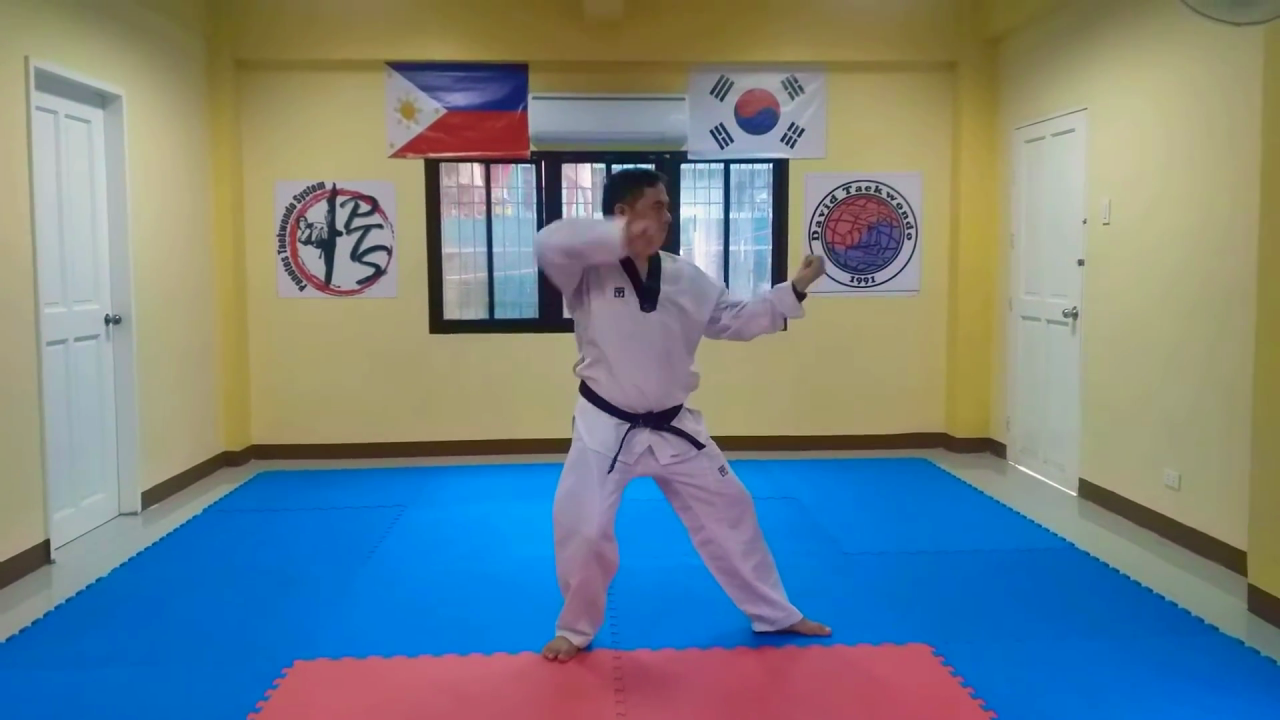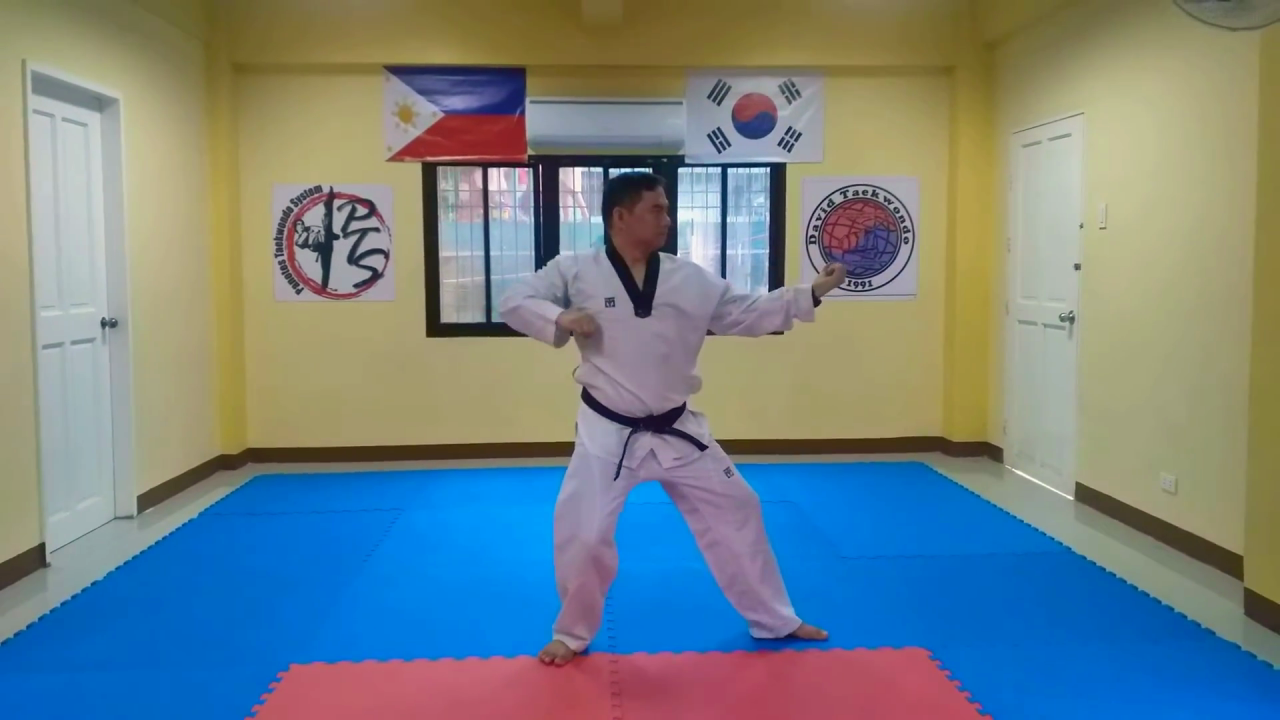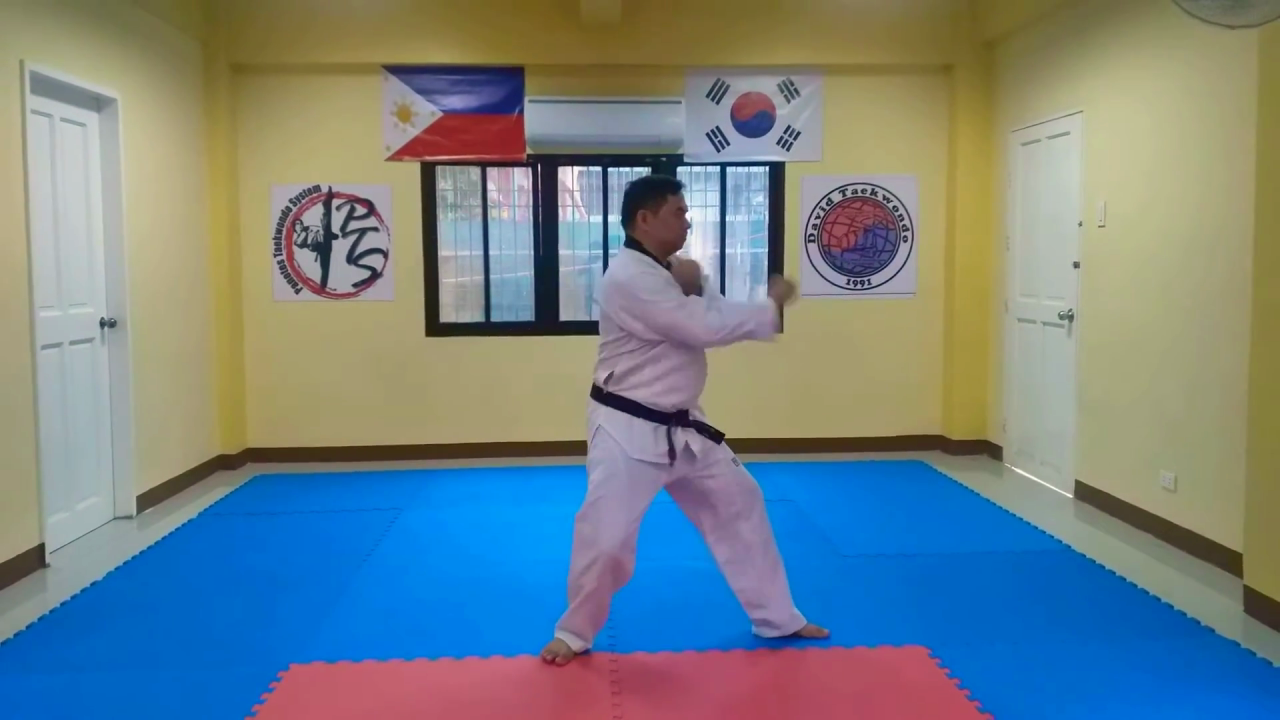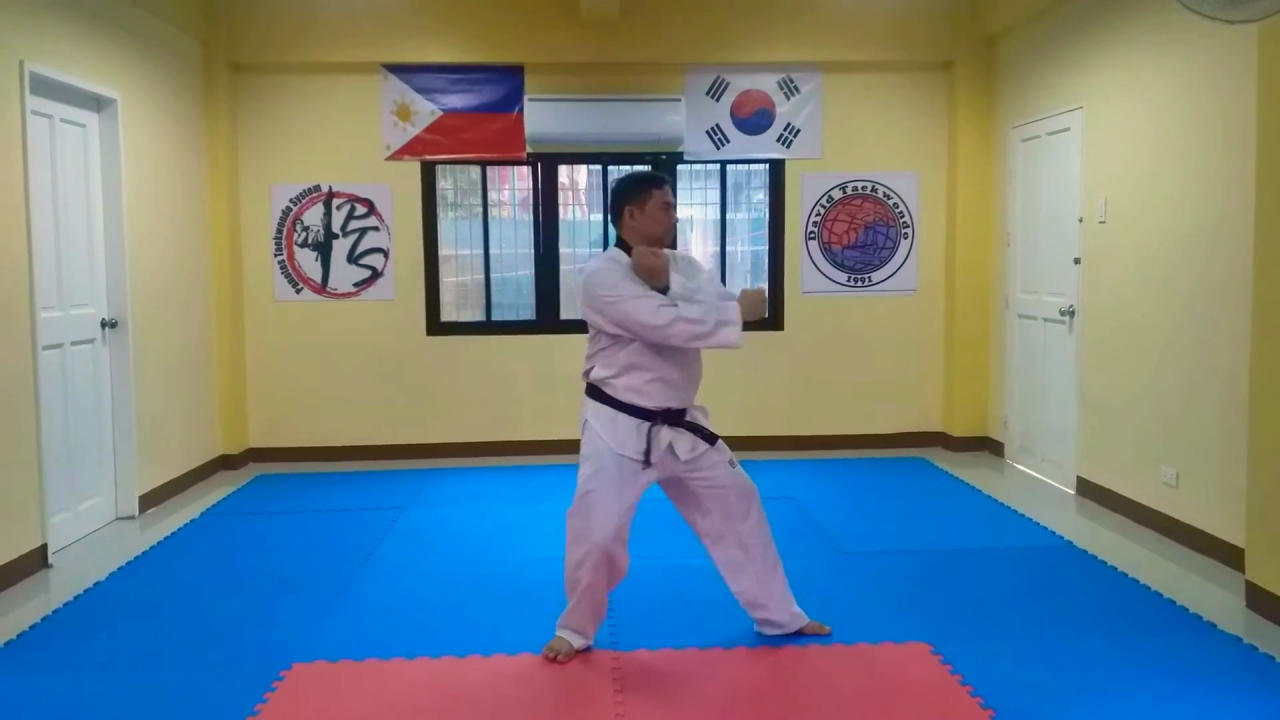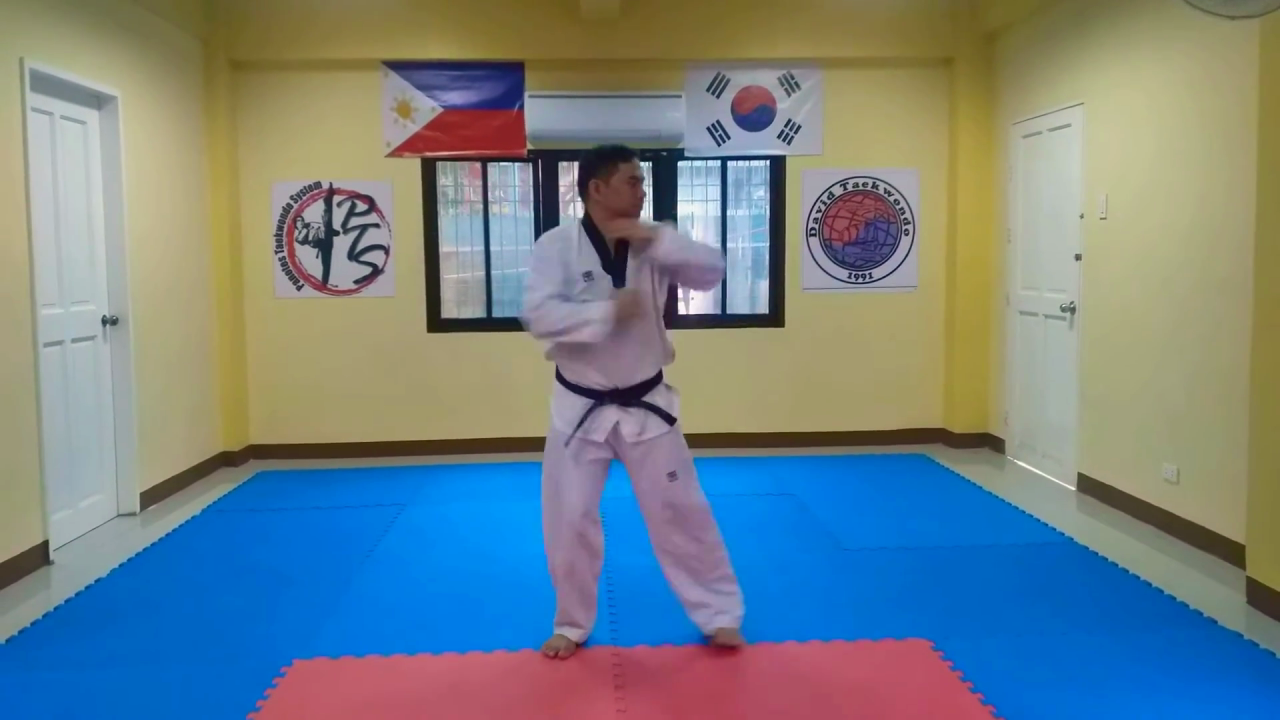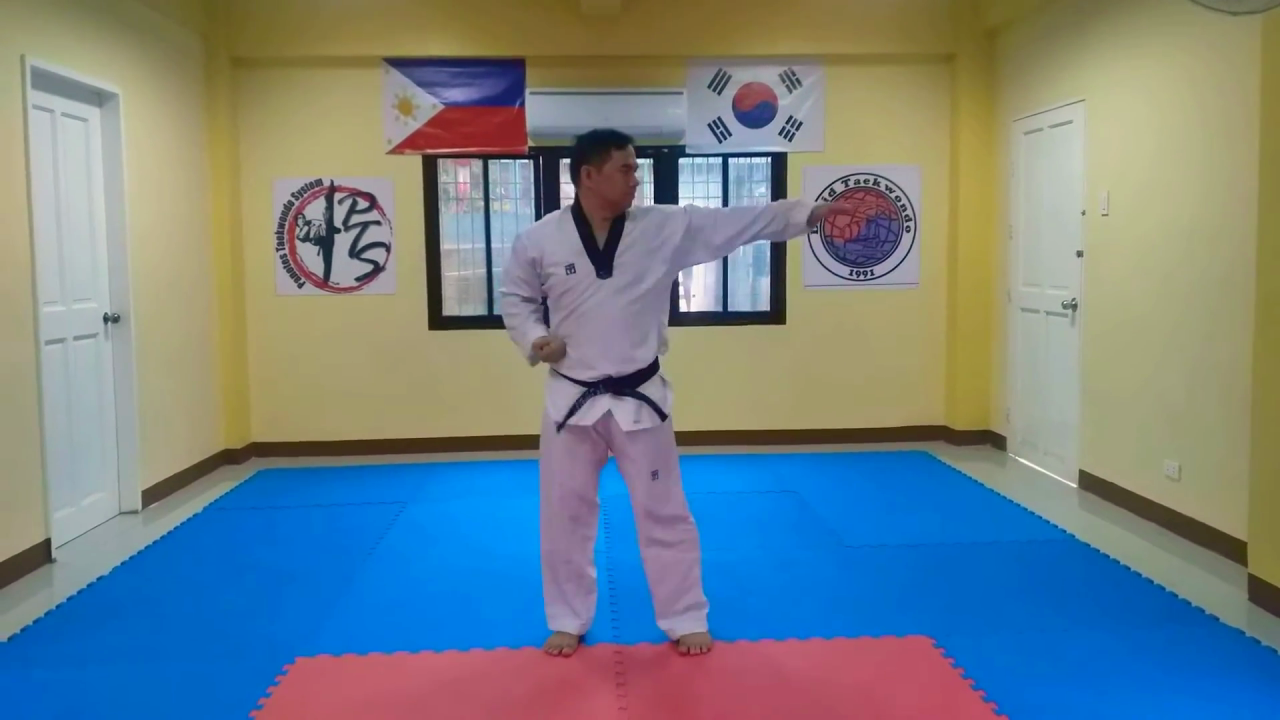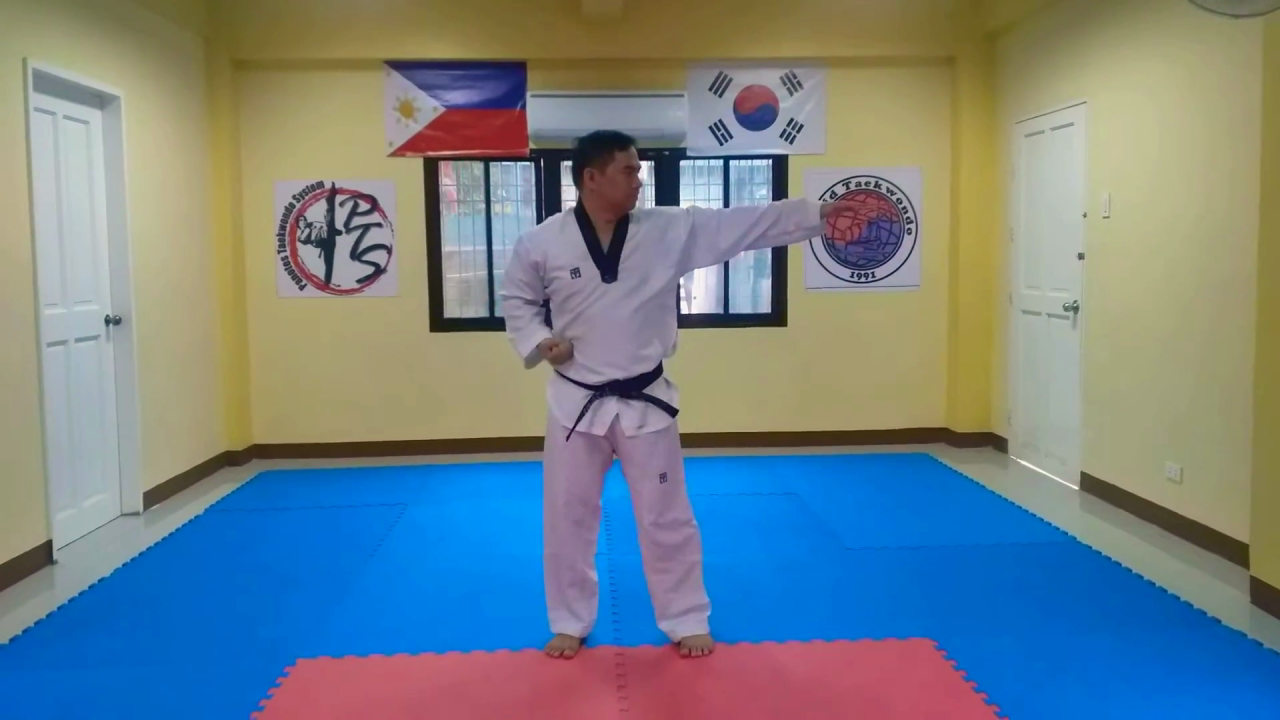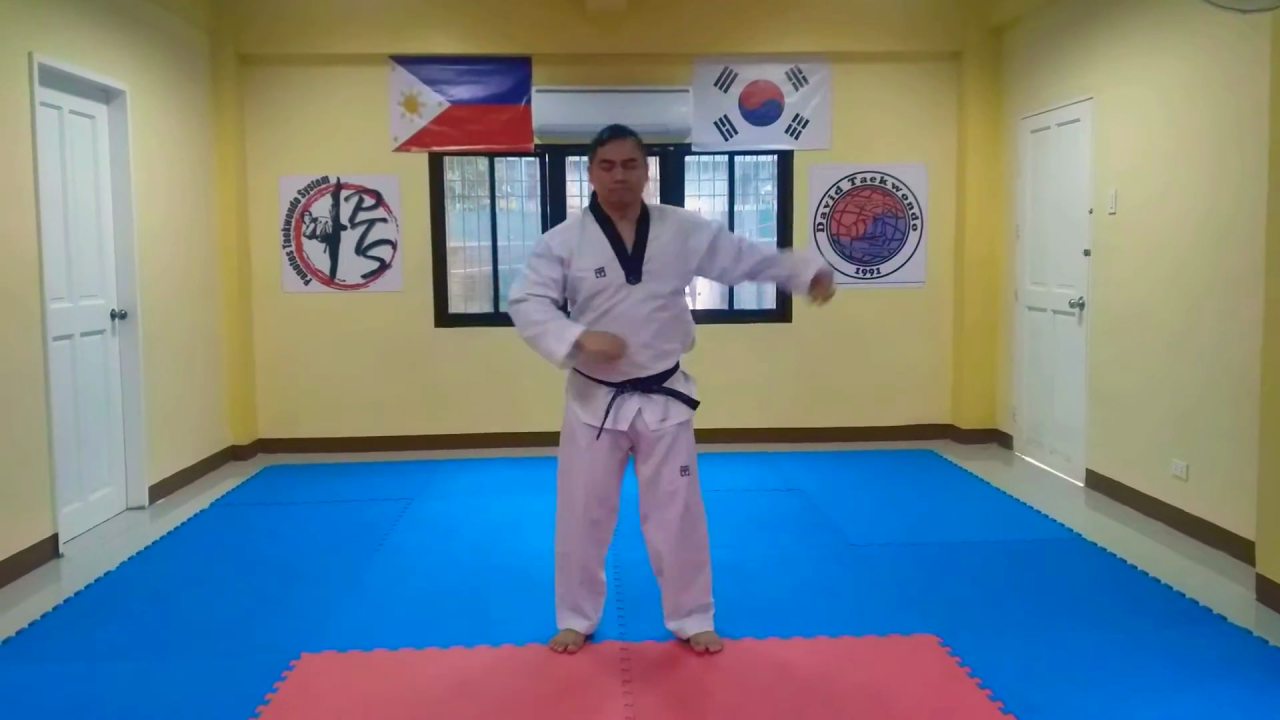
dt=0.3s
person 1, frame 1
left shoulder: (685, 276)
right shoulder: (588, 265)
left elbow: (735, 320)
right elbow: (550, 242)
left wrist: (795, 290)
right wrist: (621, 234)
left hip: (674, 427)
right hip: (606, 426)
left knee: (728, 514)
right knee: (584, 530)
left ankle: (776, 614)
right ankle: (575, 628)
person 1, frame 2
left shoulder: (689, 278)
right shoulder: (577, 271)
left elbow: (747, 314)
right elbow: (512, 302)
left wrist: (811, 293)
right wrist: (560, 319)
left hip: (676, 431)
right hip: (607, 432)
left knee: (736, 514)
right knee: (583, 535)
left ankle: (776, 621)
right ankle: (572, 632)
person 1, frame 3
left shoulder: (669, 269)
right shoulder: (629, 278)
left elbow: (718, 321)
right elbow: (708, 329)
left wrist: (695, 290)
right wrist: (771, 304)
left hip: (681, 426)
right hip: (628, 430)
left knee: (740, 507)
right knee: (608, 538)
left ankle: (778, 618)
right ankle: (574, 632)
person 1, frame 4
left shoulder: (680, 263)
right shoulder: (603, 275)
left elbow: (721, 307)
right elbow: (668, 324)
left wrist: (669, 281)
right wrist: (740, 313)
left hip: (679, 424)
right hip: (619, 426)
left knee: (737, 507)
right knee: (598, 533)
left ankle: (780, 616)
right ankle: (575, 629)
person 1, frame 5
left shoulder: (653, 237)
right shoulder: (555, 246)
left elbow: (711, 270)
right elbow: (542, 315)
left wrist: (656, 242)
right wrist: (607, 314)
left hip: (646, 404)
right hip: (579, 406)
left knee: (680, 509)
right knee: (570, 519)
left ankle: (718, 612)
right ankle: (572, 623)
person 1, frame 6
left shoulder: (665, 227)
right shoulder: (540, 239)
left elbow: (740, 221)
right elbow: (515, 297)
left wrist: (805, 213)
right wrist: (534, 339)
left hip: (638, 397)
right hip: (571, 398)
left knee: (664, 512)
right knee: (566, 513)
left ankle: (684, 619)
right ankle: (567, 621)
person 1, frame 7
left shoulder: (670, 229)
right shoulder: (542, 242)
left elbow: (745, 223)
right elbow: (516, 300)
left wrist: (817, 213)
right wrist: (538, 341)
left hip: (644, 400)
right hip: (576, 401)
left knee: (666, 515)
right knee: (569, 515)
left ankle: (687, 620)
right ankle: (570, 623)
person 1, frame 8
left shoulder: (684, 229)
right shoulder: (565, 240)
left elbow: (747, 256)
right elbow: (526, 303)
left wrist: (807, 271)
right wrist: (575, 338)
left hip: (663, 396)
right hip: (595, 399)
left knee: (678, 512)
right knee: (584, 513)
left ankle: (692, 619)
right ankle: (576, 620)
